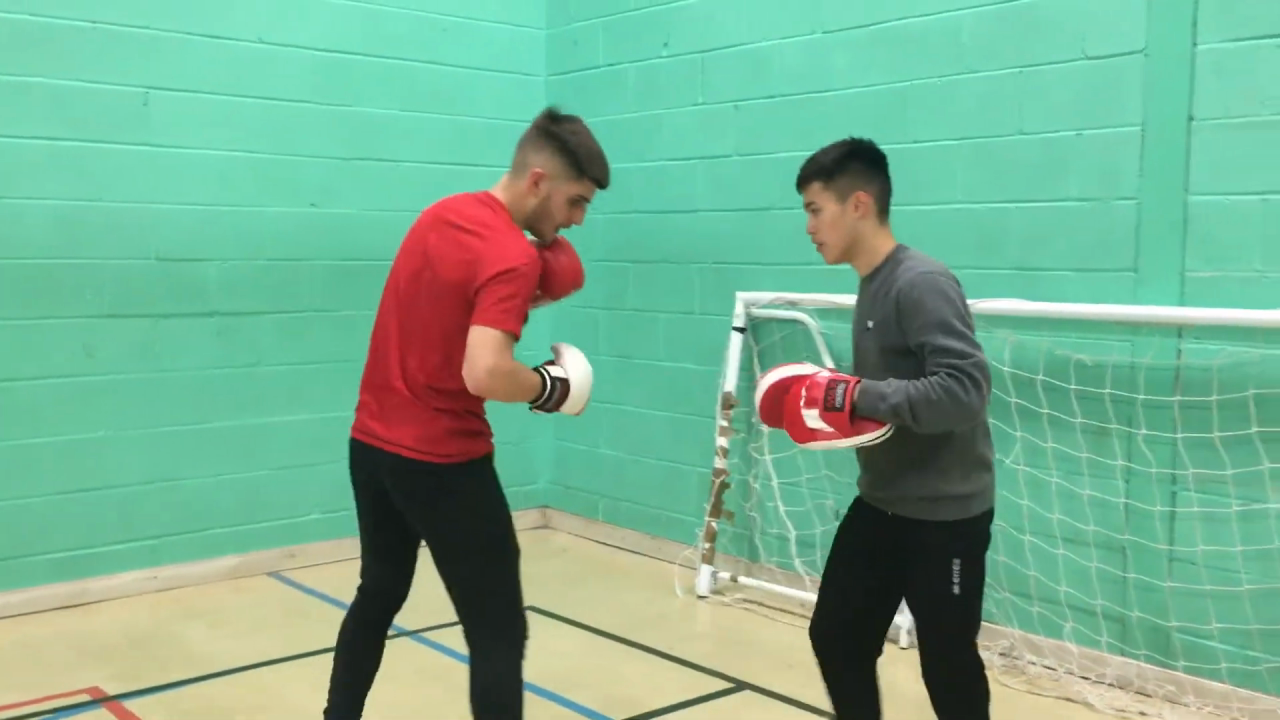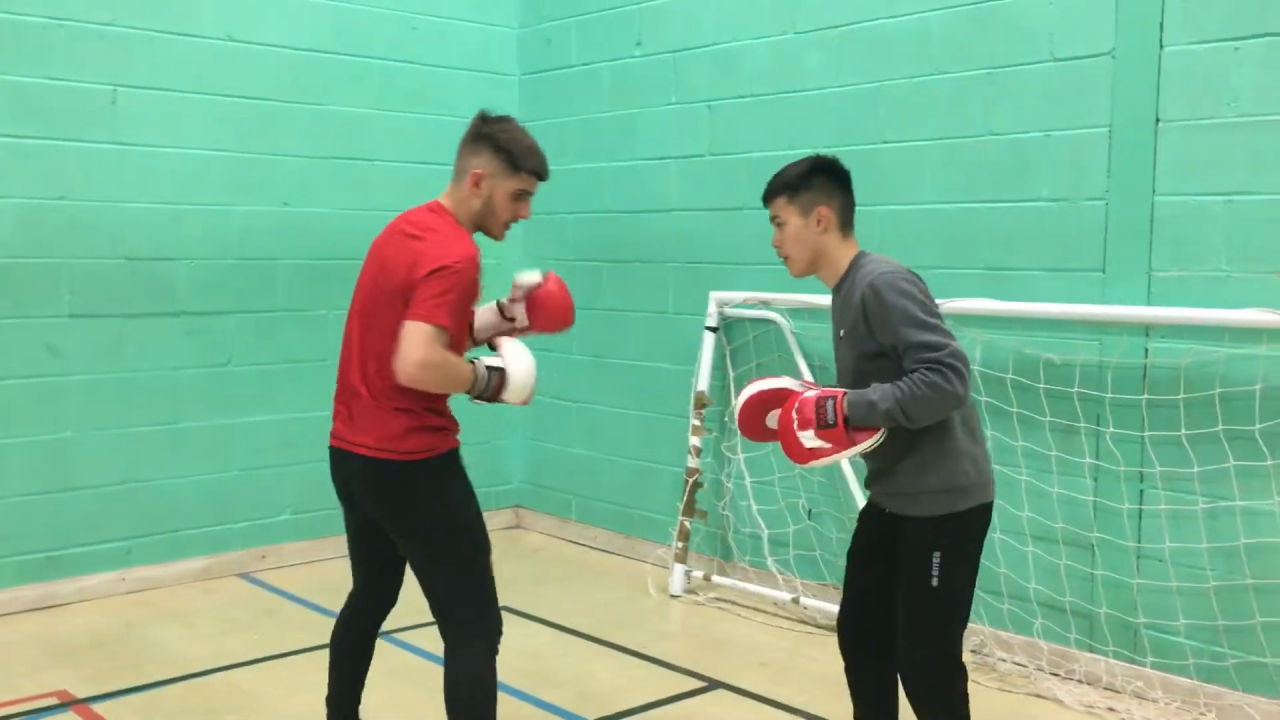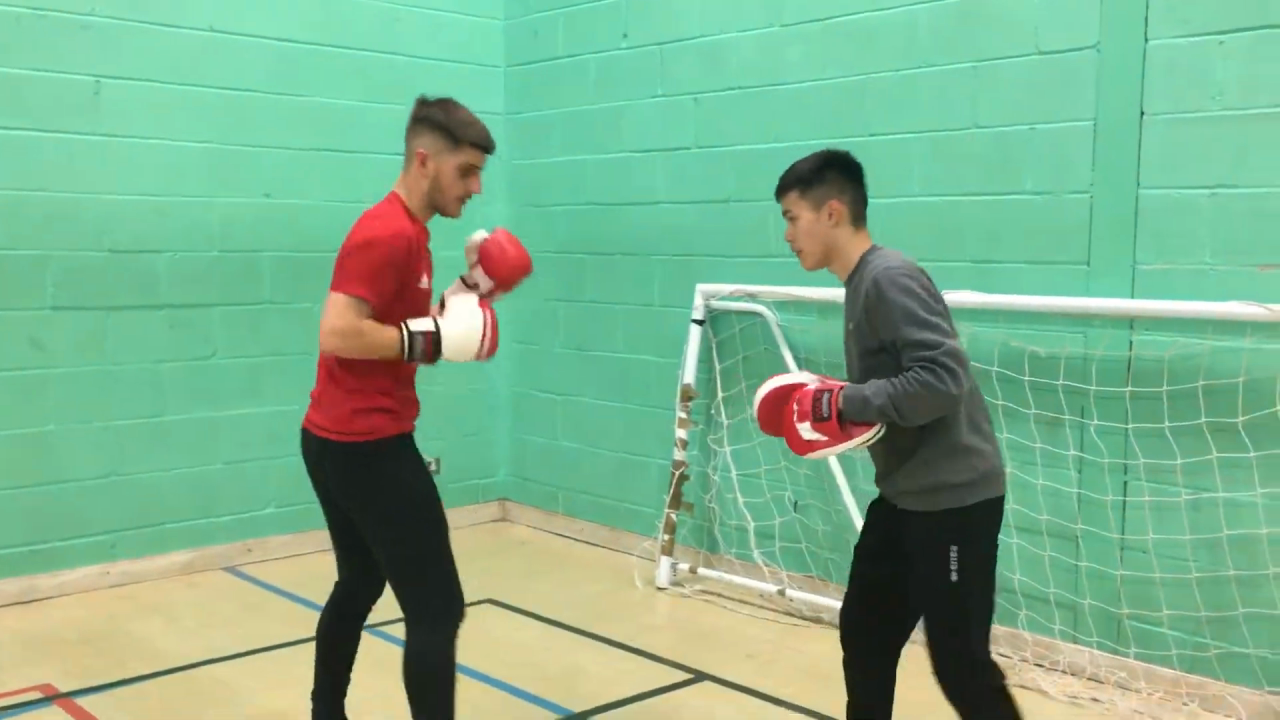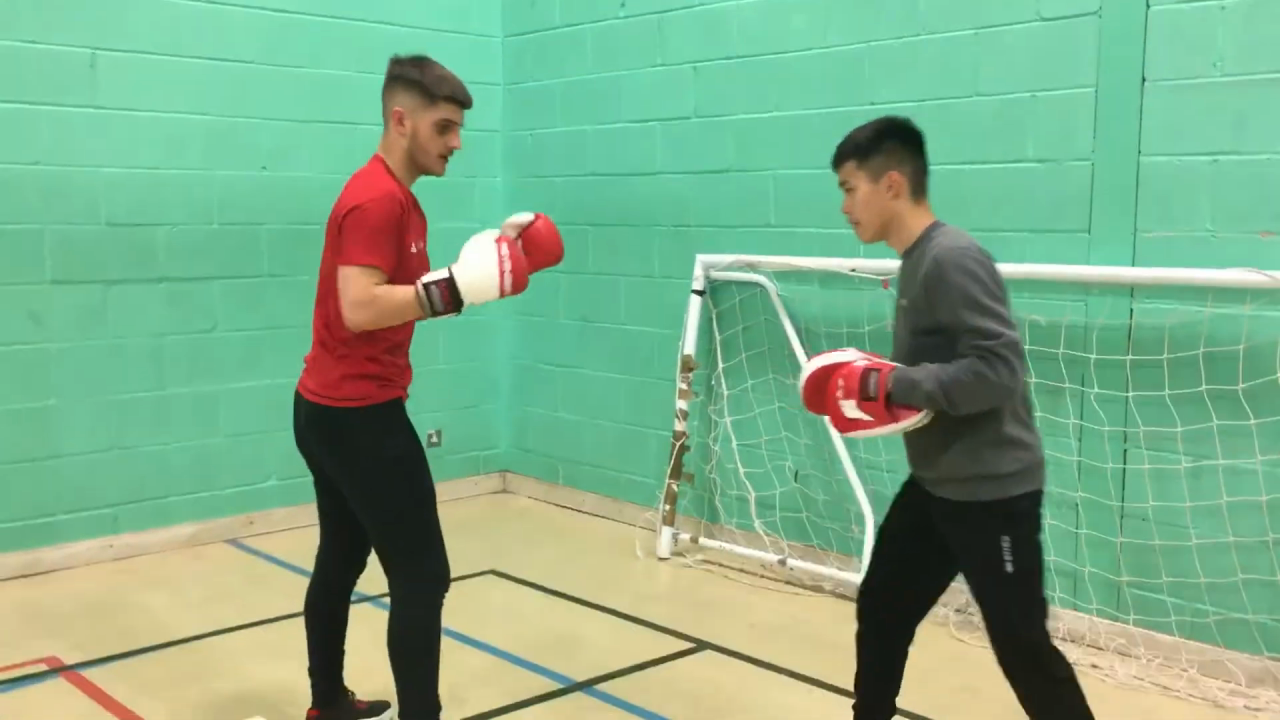
dt=0.2s
person 1, frame 1
left shoulder: (441, 216)
right shoulder: (513, 256)
right elbow: (485, 373)
right wrist: (555, 385)
left hip: (371, 447)
right hip: (444, 465)
left knee: (376, 596)
right knee: (498, 634)
person 1, frame 2
left shoulder: (404, 230)
right shoulder: (453, 255)
right elbow: (417, 366)
left wrist: (502, 319)
right wrist: (497, 378)
left hip: (351, 453)
right hip: (412, 462)
left knee: (371, 596)
right knee: (473, 629)
person 1, frame 3
left shoulder: (395, 229)
right shoulder: (392, 234)
right elbow: (337, 336)
left wrist: (469, 292)
right wrist: (432, 339)
left hip: (331, 440)
right hip: (368, 445)
left knee: (358, 584)
right knee: (436, 608)
person 1, frame 4
left shoulder: (392, 195)
right shoulder: (377, 197)
left elbow: (401, 295)
right elbow: (361, 308)
left wrist: (488, 260)
right wrist: (455, 285)
left hip: (328, 408)
right hip: (360, 412)
left knee: (340, 558)
right knee: (421, 578)
person 2, frame 1
left shoulder: (924, 284)
right shoulder: (872, 286)
left elbow: (965, 390)
left wrist: (861, 397)
right wrist: (830, 400)
left hip: (945, 514)
right hip: (880, 505)
left knee: (949, 667)
right knee: (835, 638)
person 2, frame 2
left shoulder: (885, 285)
right shoulder: (847, 293)
left elbow: (948, 380)
left wrist: (851, 408)
right wrist: (810, 408)
left hip: (943, 505)
right hip: (891, 503)
left knee: (927, 662)
right knee: (861, 640)
person 2, frame 3
left shoulder: (891, 280)
right shoulder: (861, 285)
left elbow: (943, 381)
left wrist: (845, 403)
right wrist: (823, 405)
left hip: (955, 499)
right hip: (903, 497)
left knee: (959, 659)
right knee: (864, 632)
person 2, frame 4
left shoulder: (953, 259)
right shoulder: (916, 263)
left elbow: (998, 370)
left wrist: (896, 385)
right wrist: (868, 385)
left hip: (995, 490)
right hip: (936, 485)
left knee: (1022, 649)
right knee: (880, 611)
